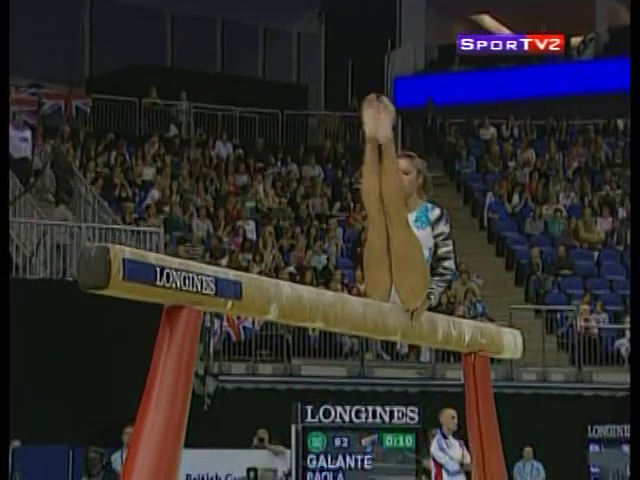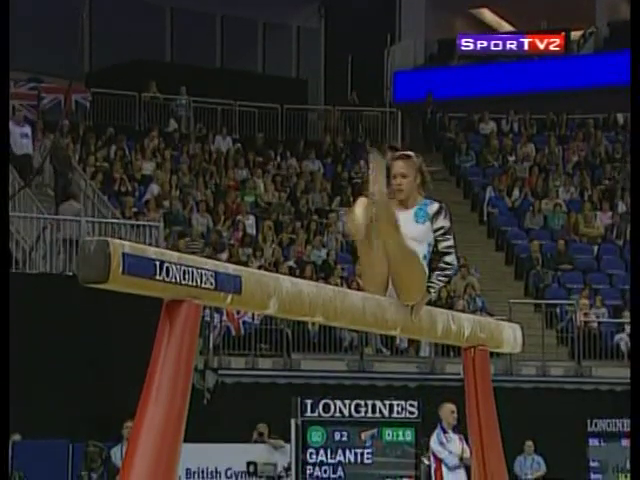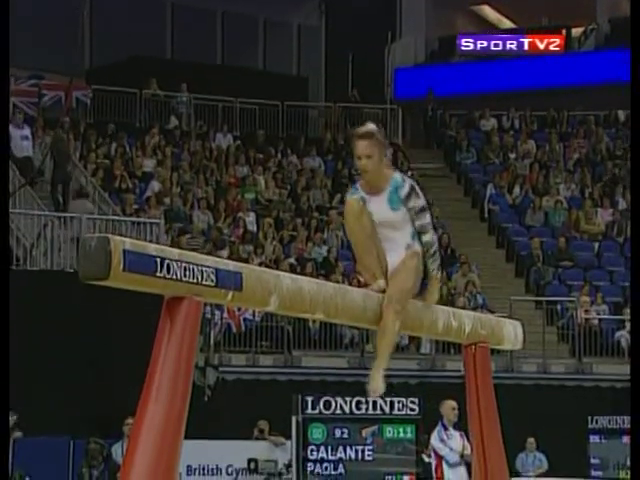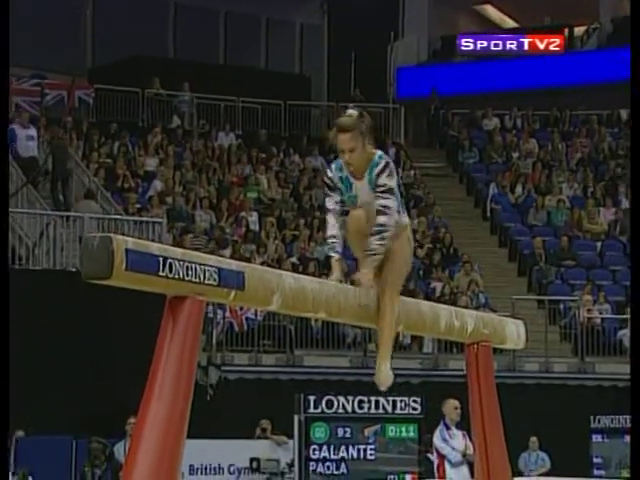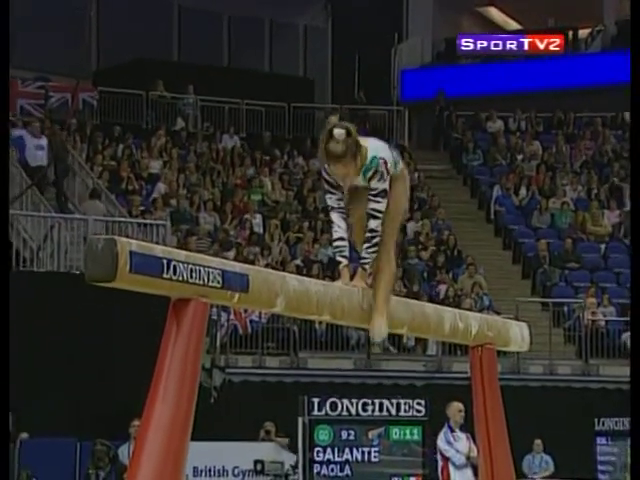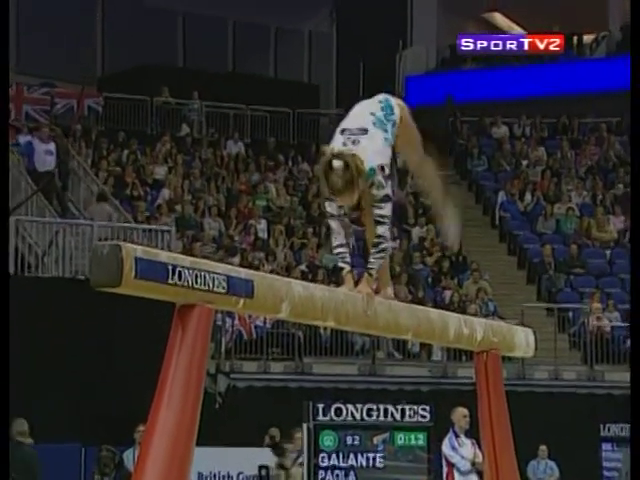
dt=0.3s
person 1, frame 1
left shoulder: (434, 214)
right shoulder: (388, 210)
left elbow: (447, 263)
left wrist: (429, 297)
left hip: (412, 293)
right hip: (381, 290)
left knee: (396, 216)
right knee: (377, 216)
person 1, frame 2
left shoulder: (434, 210)
right shoulder: (382, 212)
left elbow: (449, 259)
left wrist: (428, 292)
left hip: (412, 283)
right hip: (379, 283)
person 1, frame 3
left shoulder: (404, 186)
right shoulder: (356, 194)
left elbow: (428, 233)
left wrist: (433, 283)
right wrist: (370, 270)
left hip: (407, 257)
right hip: (376, 265)
left knee: (394, 300)
right knee: (351, 206)
left ankle: (378, 372)
right ankle: (377, 278)
person 1, frame 4
left shoulder: (382, 164)
right shoulder: (335, 172)
left elbow: (385, 217)
right elbow: (333, 217)
left wrist: (368, 266)
right wrist: (336, 263)
left hip: (396, 233)
right hip: (368, 231)
left knee: (388, 290)
right knee: (355, 219)
left ankle: (383, 362)
right ankle: (375, 275)
person 1, frame 5
left shoulder: (377, 161)
right shoulder: (331, 168)
left elbow: (376, 219)
right elbow: (337, 217)
left wrist: (362, 273)
right wrist: (344, 269)
left hip: (395, 181)
right hip: (361, 189)
left knee: (385, 244)
right knee: (357, 218)
left ankle: (380, 315)
right ankle: (378, 282)
person 1, frame 6
left shoulder: (375, 168)
right shoulder: (334, 174)
left elbow: (382, 227)
right elbow: (336, 229)
left wrist: (370, 279)
right wrist: (347, 277)
right knee: (368, 214)
left ankle: (443, 209)
